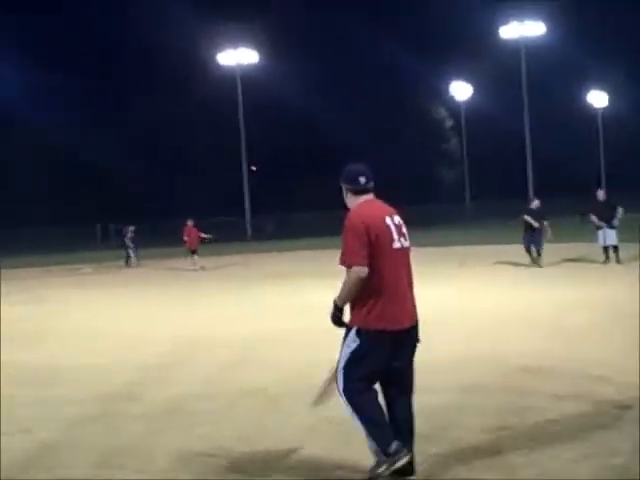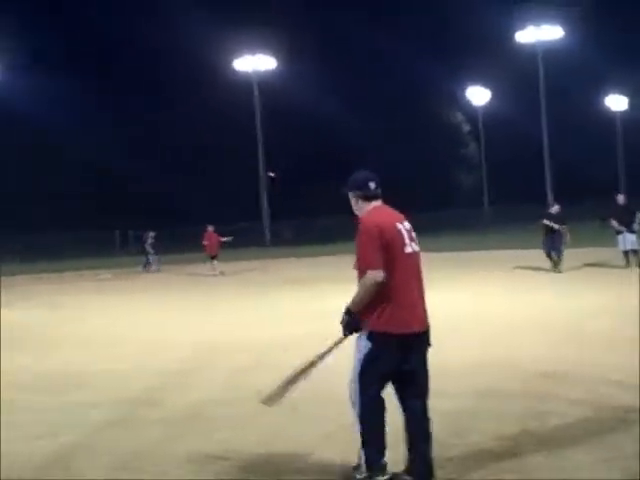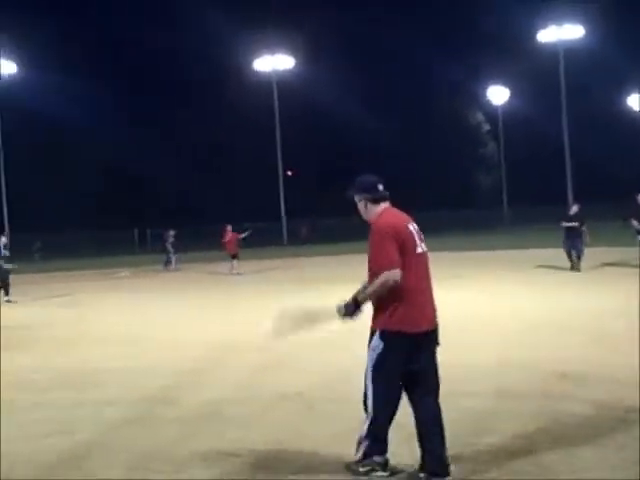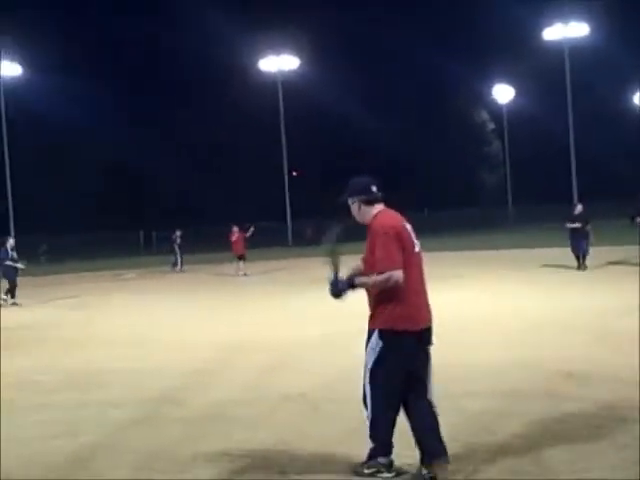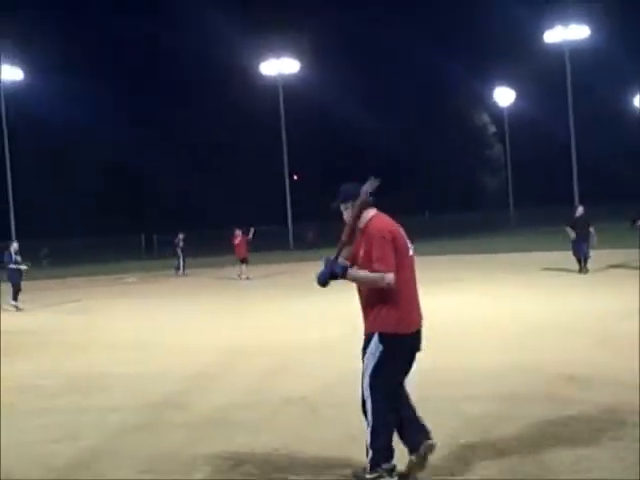
dt=0.1s
person 1, frame 1
left shoulder: (357, 218)
right shoulder: (391, 213)
left elbow: (359, 272)
left wrist: (338, 304)
left hip: (374, 319)
right hip: (406, 317)
left knee: (350, 381)
right knee: (398, 390)
left ankle: (389, 448)
person 1, frame 2
left shoulder: (370, 224)
right shoulder: (397, 219)
left elbow: (375, 277)
left wrist: (352, 310)
right wrist: (359, 306)
left hip: (385, 324)
right hip: (416, 321)
left knee: (364, 390)
right knee: (414, 395)
person 1, frame 3
left shoulder: (382, 226)
right shoulder: (403, 220)
left elbow: (391, 277)
left wrist: (357, 300)
right wrist: (360, 297)
left hip: (396, 324)
right hip: (425, 321)
left knee: (379, 391)
right knee: (424, 394)
person 1, frame 4
left shoulder: (382, 227)
right shoulder: (389, 222)
left elbow: (395, 276)
right elbow: (371, 267)
left wrist: (354, 282)
right wrist: (349, 278)
left hip: (393, 322)
right hip: (418, 320)
left knee: (378, 389)
right knee: (415, 391)
person 1, frame 5
left shoulder: (377, 230)
right shoulder: (372, 229)
left elbow: (386, 279)
right elbow: (352, 264)
left wrist: (346, 273)
right wrist: (334, 268)
left hip: (388, 325)
right hip: (407, 323)
left knee: (376, 393)
right knee: (392, 389)
right ankle: (419, 440)
